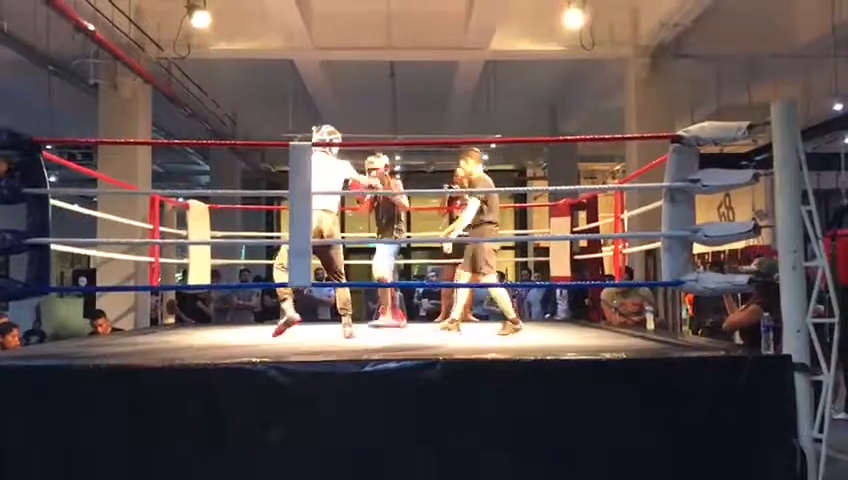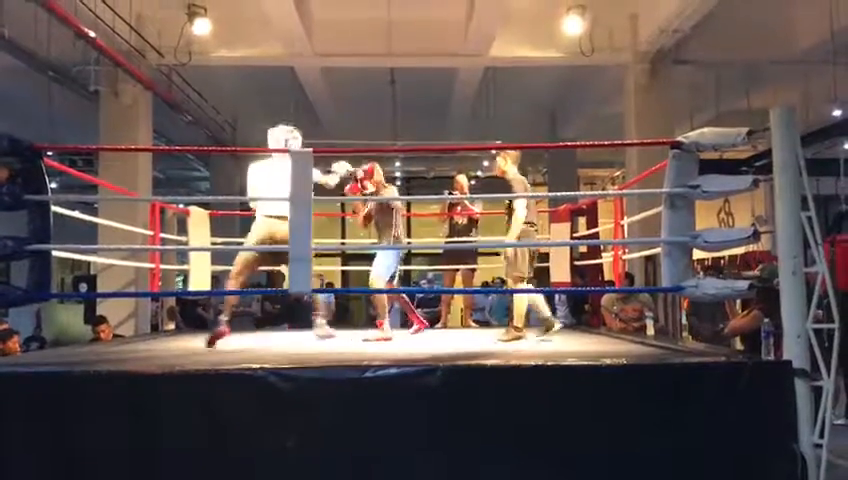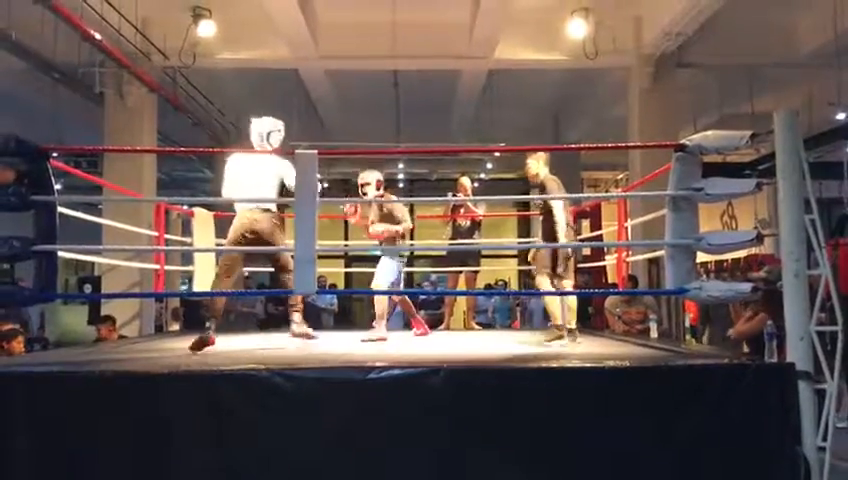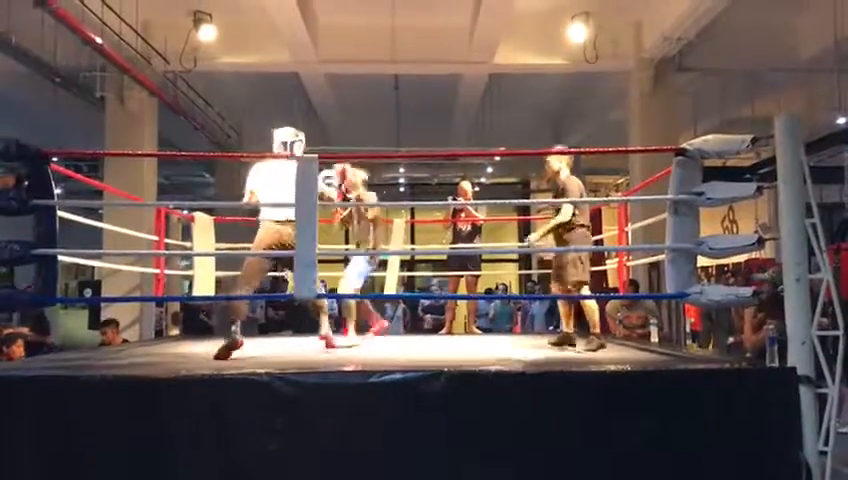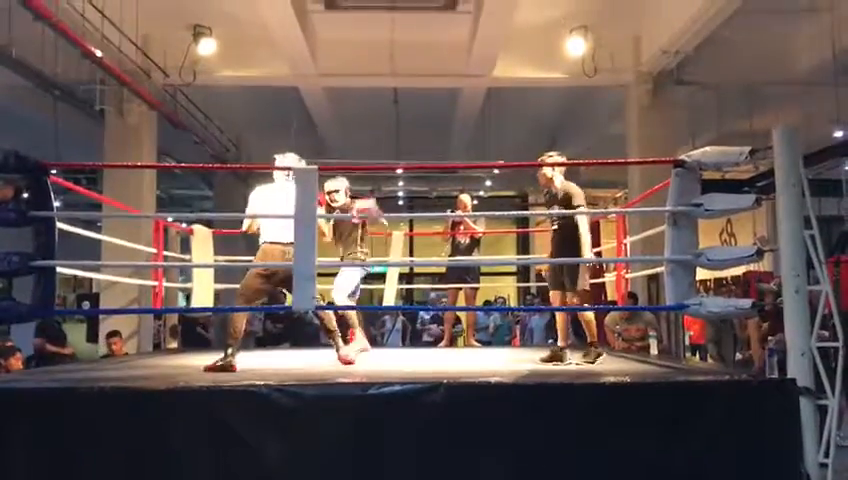
dt=0.4s
person 1, frame 1
right shoulder: (341, 165)
right elbow: (361, 179)
right wrist: (374, 182)
right hip: (330, 221)
left knee: (282, 266)
right knee: (338, 276)
left ankle: (289, 310)
right ankle: (347, 324)
person 1, frame 2
left shoulder: (256, 167)
left elbow: (253, 203)
right elbow: (330, 182)
right wrist: (341, 169)
left hip: (263, 226)
right hip: (289, 228)
left knee: (237, 276)
left ankle: (223, 323)
right ankle: (320, 323)
person 1, frame 3
left shoulder: (236, 158)
right shoulder: (280, 162)
left elbow: (226, 194)
left hip: (242, 220)
right hip: (268, 220)
left knee: (225, 277)
right knee: (287, 272)
left ankle: (210, 329)
right ankle: (296, 321)
person 1, frame 4
left shoulder: (260, 168)
left elbow: (248, 200)
right elbow: (330, 194)
left hip: (268, 230)
right hip: (293, 231)
left knee: (245, 284)
left ankle: (235, 333)
right ankle: (324, 327)
person 1, frame 5
left shoulder: (260, 192)
left elbow: (247, 227)
left hip: (269, 255)
right hip: (295, 256)
left knee: (242, 303)
left ankle: (229, 357)
right ankle: (340, 348)
person 2, frame 1
left shoulder: (481, 181)
right shoulder: (478, 182)
left elbow: (471, 210)
right elbow: (470, 212)
left wrist: (453, 234)
right wrist: (452, 228)
left hip: (485, 235)
right hip: (478, 236)
left knee: (488, 280)
right knee: (464, 277)
left ankle: (513, 321)
right ankle: (454, 319)
person 2, frame 2
left shoulder: (515, 181)
right shoulder: (519, 181)
left elbow: (520, 211)
left wrist: (510, 239)
right wrist: (511, 239)
left hip: (522, 237)
right hip: (526, 237)
left knee: (516, 282)
right knee: (523, 284)
left ankle: (517, 328)
right ankle: (548, 320)
person 2, frame 3
left shoulder: (548, 181)
right shoulder: (546, 184)
left elbow: (558, 210)
left wrist: (562, 237)
right wrist: (537, 247)
left hip: (556, 238)
right hip: (555, 239)
left knee: (542, 279)
right knee: (564, 284)
left ankle: (558, 326)
right ankle: (570, 329)
person 2, frame 4
left shoulder: (571, 183)
right shoulder: (560, 186)
left elbow: (565, 215)
left wrist: (540, 233)
left hip: (575, 240)
right hip: (565, 242)
left knee: (579, 288)
right knee: (558, 287)
left ankle: (596, 336)
right ankle: (568, 333)
person 2, frame 5
left shoulder: (571, 190)
right shoulder: (550, 196)
left elbow: (582, 221)
left wrist: (586, 250)
right wrist: (549, 258)
left hip: (574, 252)
right hip: (558, 253)
left knee: (578, 299)
right knee: (557, 300)
left ankle: (594, 346)
right ankle: (560, 349)
person 3, frame 1
left shoulder: (394, 182)
left elbow: (404, 205)
right elbow: (366, 209)
left wrist: (389, 188)
left hip: (393, 236)
right hip: (383, 236)
left knee: (380, 271)
right knee: (384, 275)
left ankle: (386, 315)
right ankle: (398, 317)
person 3, frame 2
left shoulder: (389, 190)
right shoulder: (371, 199)
left elbow: (399, 205)
right elbow: (364, 223)
left wrist: (381, 185)
right wrist: (357, 204)
left hip: (392, 245)
right hip: (386, 246)
left knee: (376, 282)
right knee: (390, 287)
left ankle: (383, 328)
right ankle: (417, 320)
person 3, frame 3
left shoulder: (391, 201)
right shoulder: (372, 205)
left elbow: (407, 224)
right elbow: (371, 230)
left wrist: (390, 229)
right wrist: (356, 219)
left hip: (395, 251)
right hip: (388, 251)
left knee: (378, 286)
right knee: (396, 294)
left ankle: (380, 328)
right ankle: (419, 325)
person 3, frame 4
left shoulder: (369, 197)
right shoulder: (354, 203)
left elbow: (372, 213)
right elbow: (343, 222)
left wrist: (358, 190)
left hip: (368, 252)
right hip: (360, 252)
left knee: (346, 287)
right knee: (353, 290)
left ankle: (350, 333)
right ankle: (377, 322)
person 3, frame 5
left shoulder: (358, 206)
right shoulder: (335, 214)
left elbow: (382, 221)
right elbow: (328, 237)
left wrist: (374, 213)
right wrist: (320, 216)
left hip: (357, 261)
right hip: (347, 262)
left knee: (338, 294)
right knee: (346, 303)
left ankle: (357, 338)
right ankle: (362, 341)
person 4, frame 1
right shoulder: (451, 196)
right elbow: (442, 212)
left wrist: (462, 194)
right wrist: (446, 194)
right knee: (447, 276)
left ankle: (467, 312)
right ankle: (444, 312)
person 4, frame 2
left shoulder: (474, 201)
right shoulder: (451, 202)
left elbow: (476, 214)
right elbow: (442, 218)
left wrist: (462, 200)
right wrist: (447, 201)
left hip: (468, 244)
right hip: (452, 244)
left knee: (468, 283)
right knee: (447, 283)
left ankle: (467, 318)
right ankle: (443, 319)
person 4, frame 3
left shoulder: (477, 203)
right shoulder: (454, 204)
left elbow: (479, 216)
right elbow: (445, 220)
left wrist: (465, 202)
right wrist: (450, 203)
left hip: (471, 246)
right hip: (455, 245)
left knee: (471, 284)
right knee: (451, 285)
left ankle: (470, 320)
right ankle: (446, 321)
person 4, frame 4
right shoulder: (455, 208)
left elbow: (480, 221)
right elbow: (446, 225)
left wrist: (466, 206)
right wrist: (451, 208)
left hip: (472, 250)
left knee: (471, 288)
right knee: (451, 289)
left ankle: (471, 325)
right ankle: (448, 325)
person 4, frame 5
left shoulder: (477, 219)
right shoulder: (454, 220)
left elbow: (478, 233)
right elbow: (445, 238)
left wrist: (465, 219)
right wrist: (450, 221)
left knee: (470, 301)
right knee: (450, 301)
left ankle: (470, 338)
right ankle: (446, 338)
